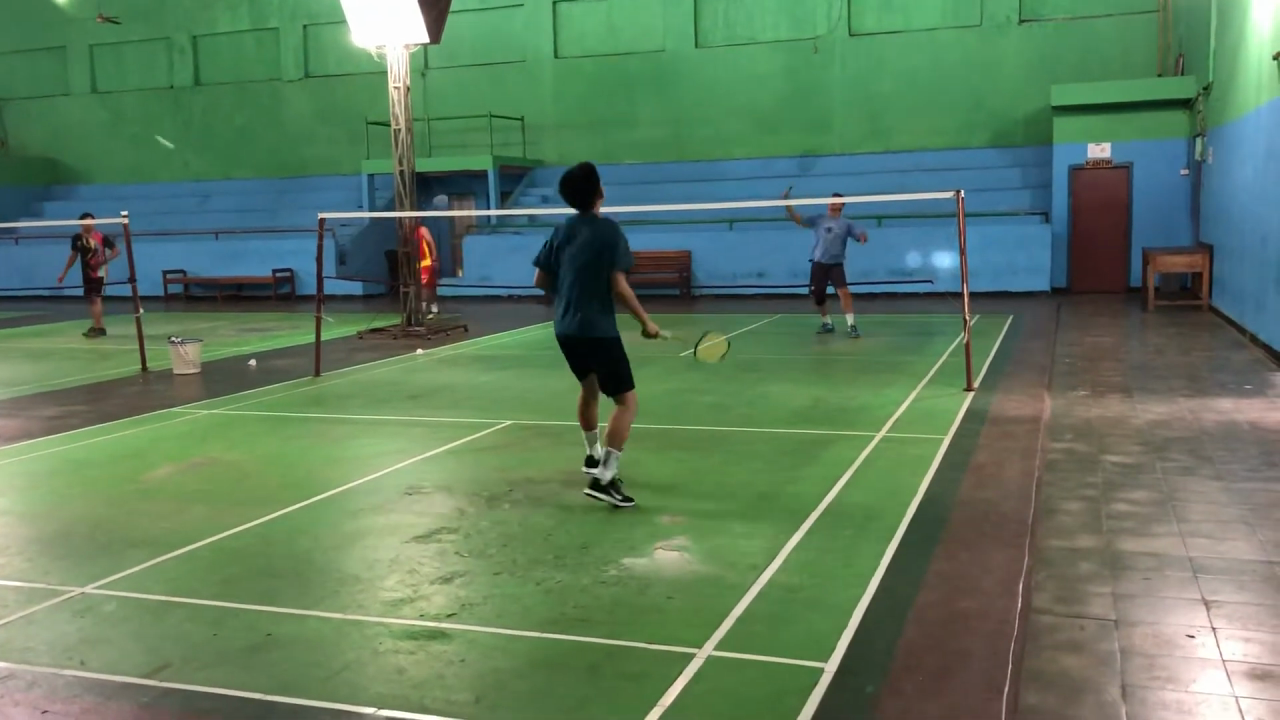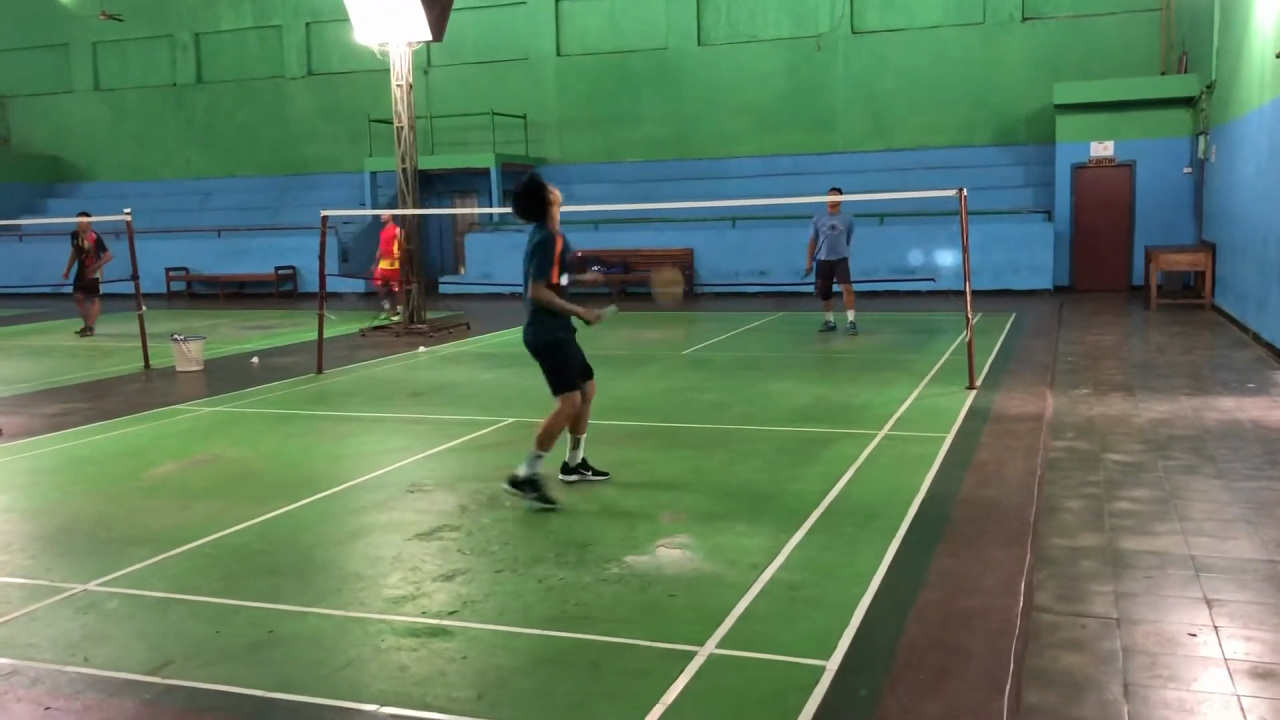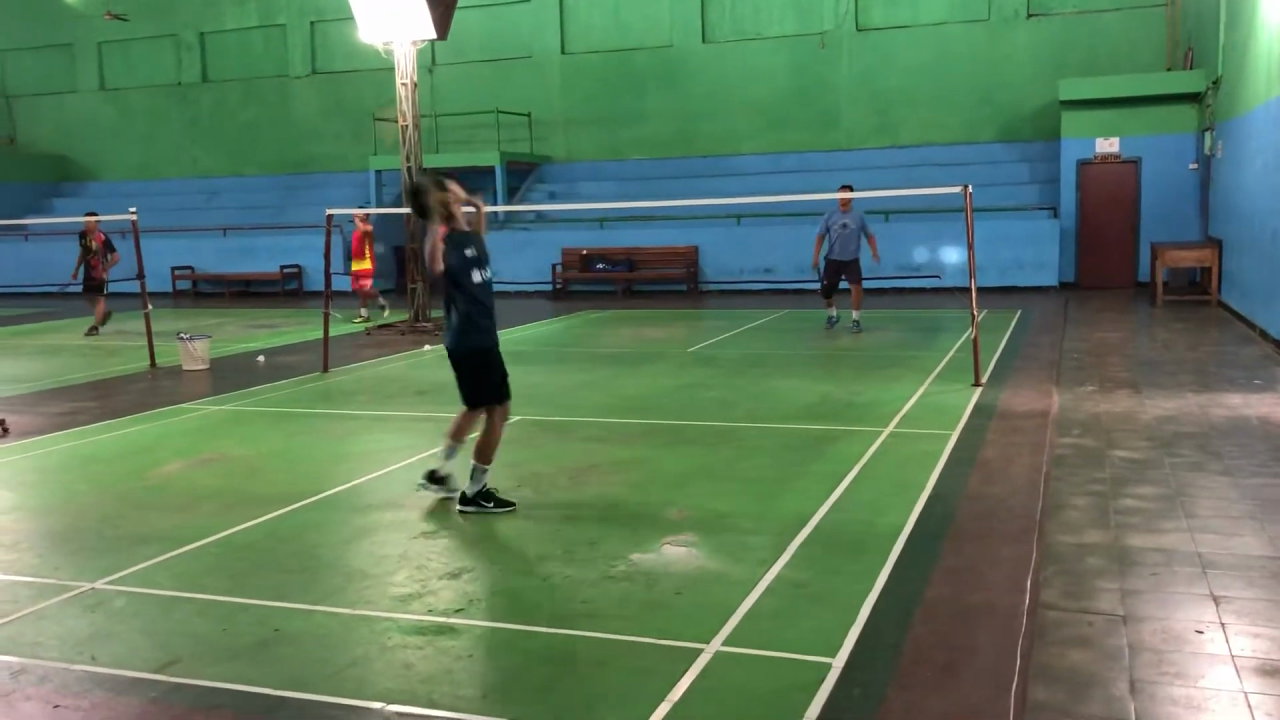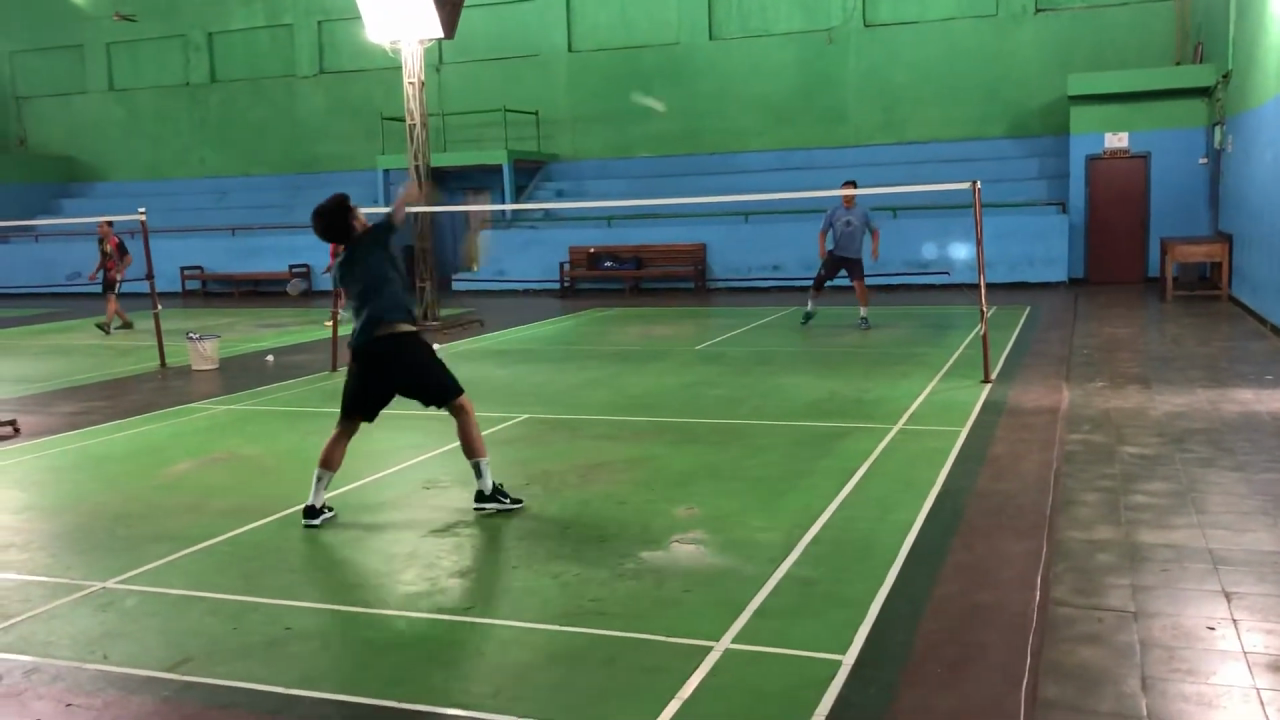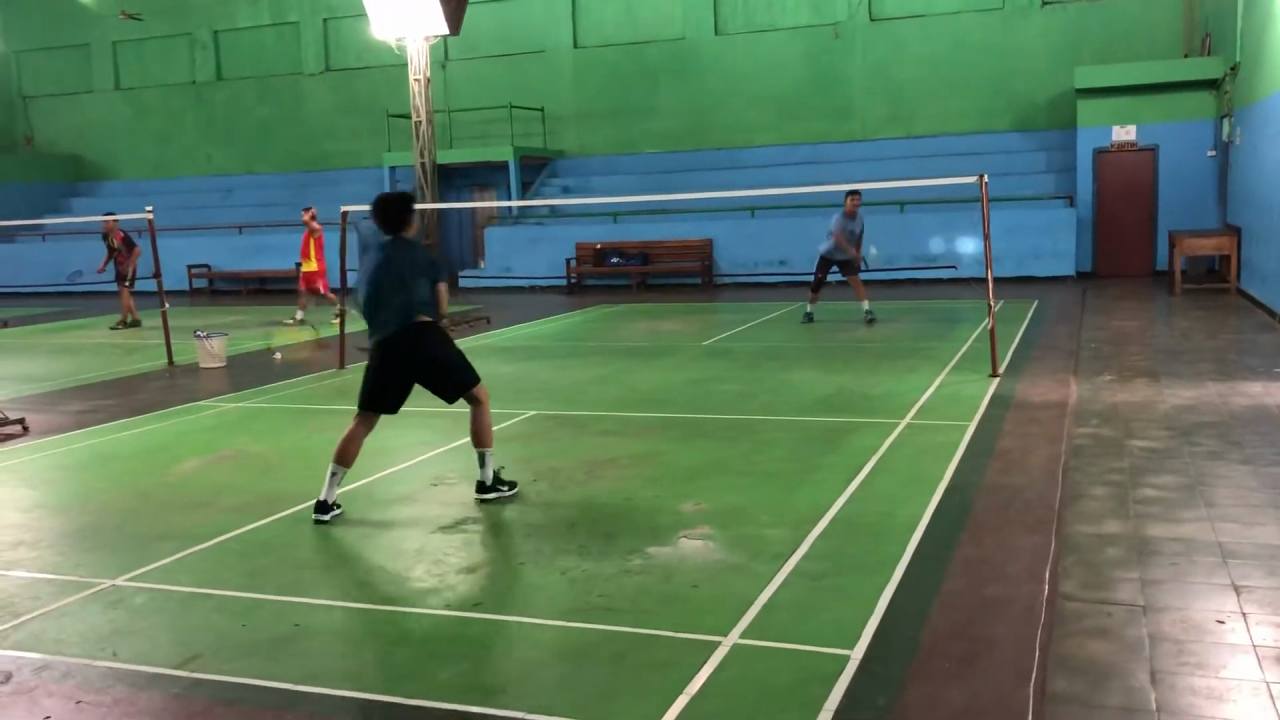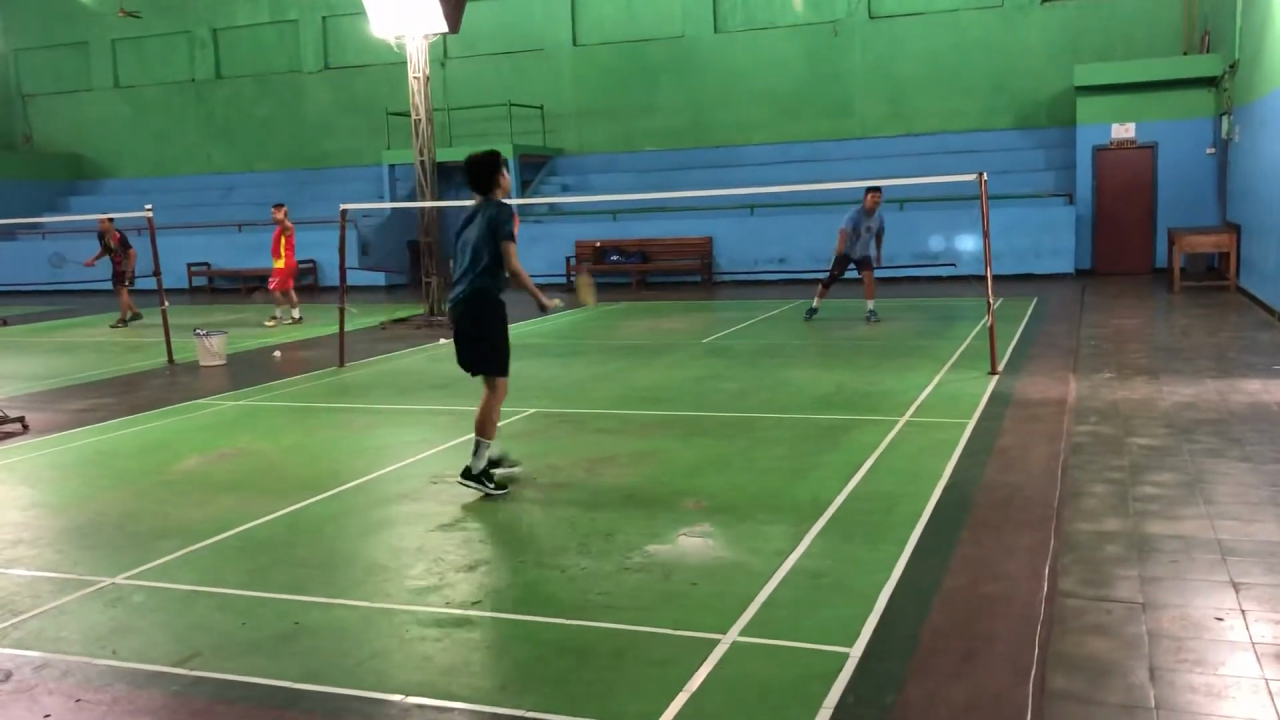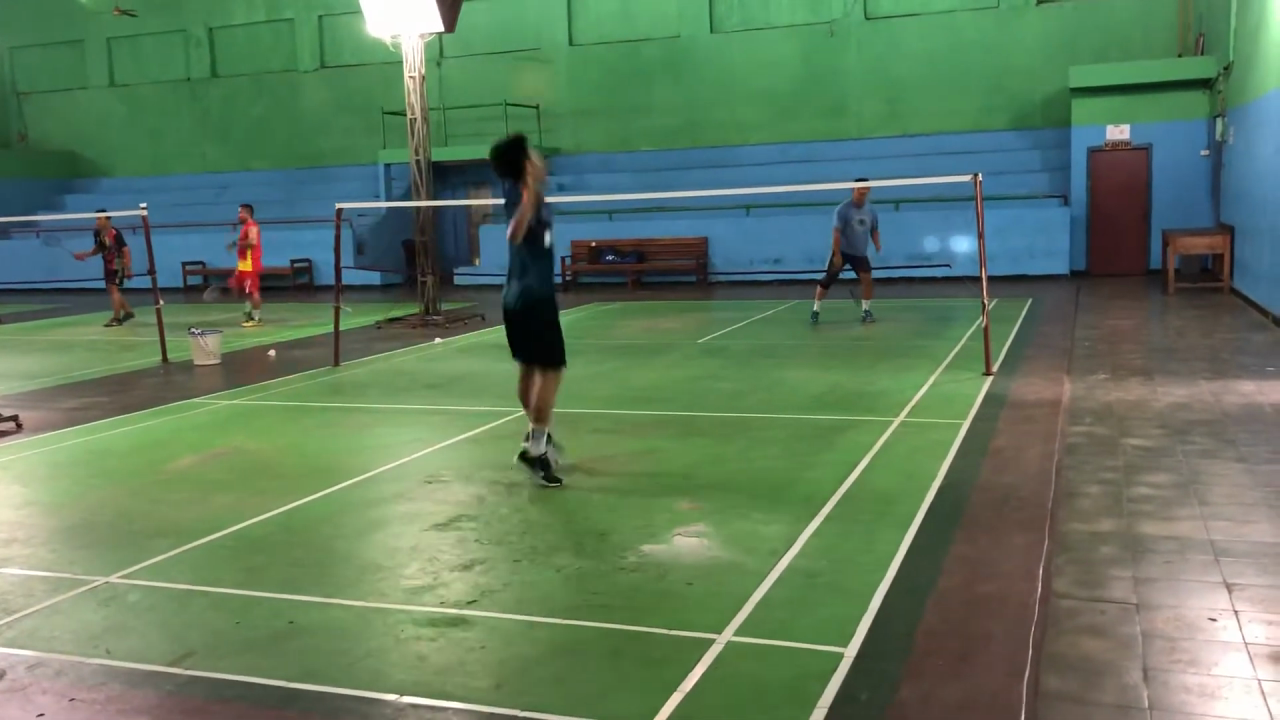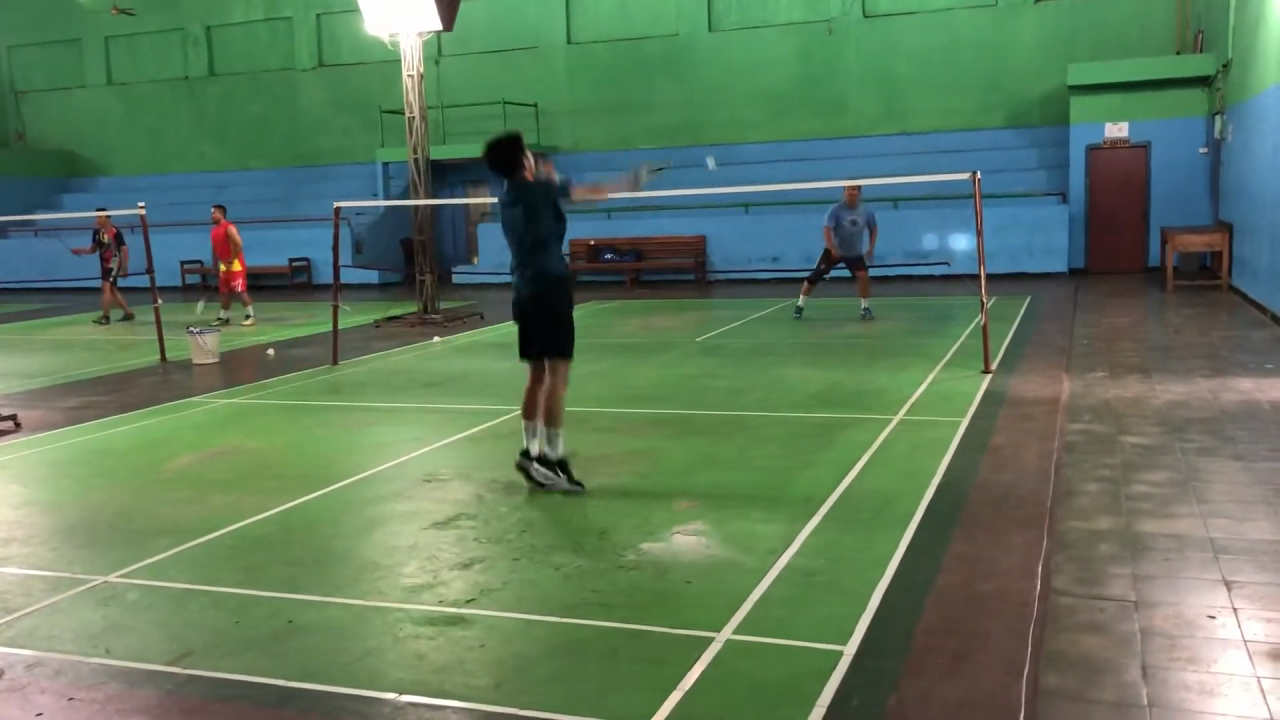
dt=0.4s
person 1, frame 1
left shoulder: (561, 231)
right shoulder: (609, 230)
left elbow: (540, 280)
right elbow: (618, 285)
right wrist: (645, 321)
left hip: (566, 328)
right hip: (599, 329)
left knee: (589, 385)
right knee: (626, 401)
left ankle: (593, 459)
right ankle: (603, 478)
person 1, frame 2
left shoulder: (542, 236)
right shoulder: (550, 240)
right elbow: (537, 293)
left wrist: (579, 279)
right wrist: (579, 311)
left hip: (553, 331)
right hip: (549, 334)
left knee: (586, 389)
right knee: (569, 402)
left ankle: (574, 463)
right ankle: (525, 475)
person 1, frame 3
left shoulder: (467, 233)
right shoulder: (446, 235)
left elbow: (476, 232)
right elbow: (435, 268)
left wrist: (478, 207)
right wrist: (436, 222)
left hip: (473, 336)
right hip: (474, 340)
left knee: (476, 408)
right knee: (498, 411)
left ankle: (441, 472)
right ankle: (474, 492)
person 1, frame 4
left shoulder: (341, 268)
right shoulder: (374, 240)
right elbow: (401, 206)
right wrist: (411, 191)
left hip: (366, 352)
right hip: (403, 343)
left knee: (345, 429)
right knee: (462, 408)
left ankle: (315, 505)
right ankle: (487, 490)
person 1, frame 5
left shoulder: (372, 260)
right shoulder: (421, 253)
left elbow: (370, 307)
right elbow: (441, 308)
left hip: (386, 345)
right hip: (424, 335)
left knee: (363, 422)
right knee: (479, 398)
left ankle: (326, 500)
right ankle: (487, 480)
person 1, frame 6
left shoulder: (471, 214)
right shoulder: (501, 212)
right elbow: (511, 265)
right wrist: (540, 298)
left hip: (461, 305)
right hip: (484, 306)
left knee: (491, 383)
right knee: (497, 386)
left ankle: (486, 455)
right ankle: (476, 468)
person 1, frame 7
left shoulder: (519, 194)
right shoulder: (523, 195)
right elbow: (515, 234)
right wrist: (534, 190)
left hip: (520, 300)
right hip: (531, 301)
left knee: (530, 371)
right knee: (549, 375)
left ankle: (535, 440)
right ankle: (536, 453)
person 1, frame 8
left shoulder: (508, 196)
right shoulder: (539, 188)
right elbow: (589, 192)
right wrist: (627, 184)
left hip: (524, 293)
right hip: (548, 288)
left knee: (537, 375)
right knee: (556, 373)
left ankle: (532, 453)
right ankle: (552, 457)
